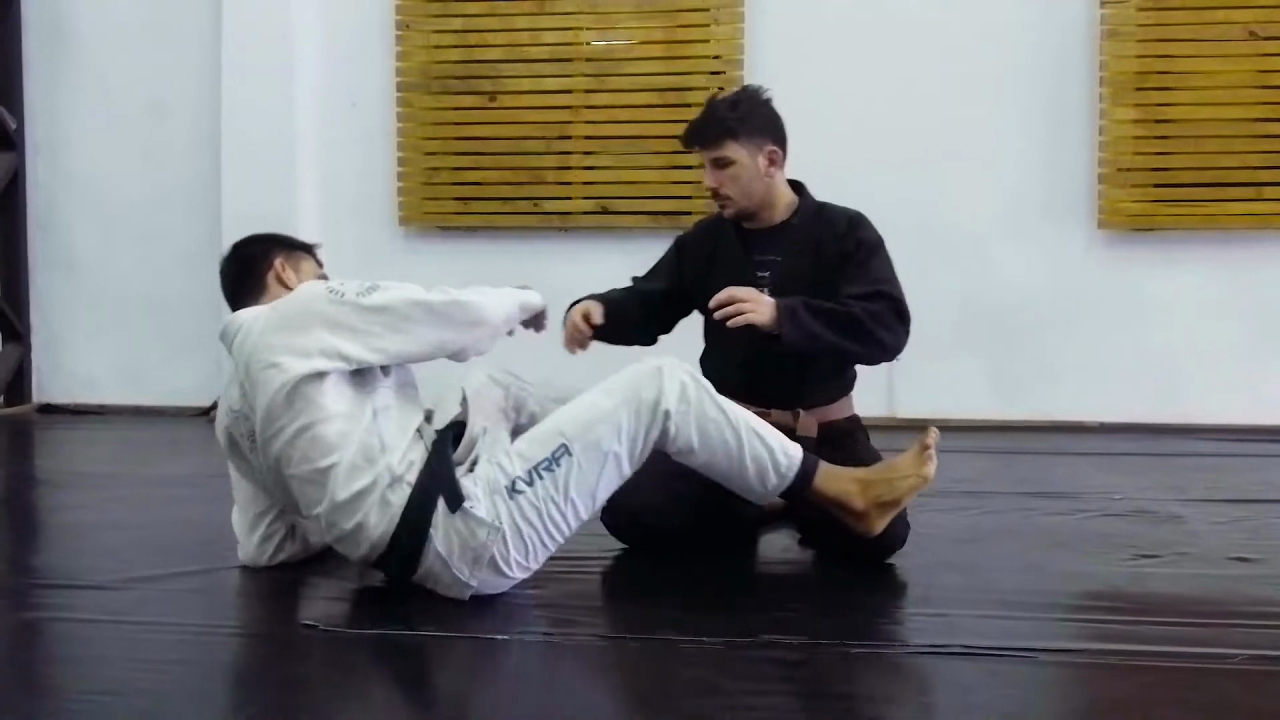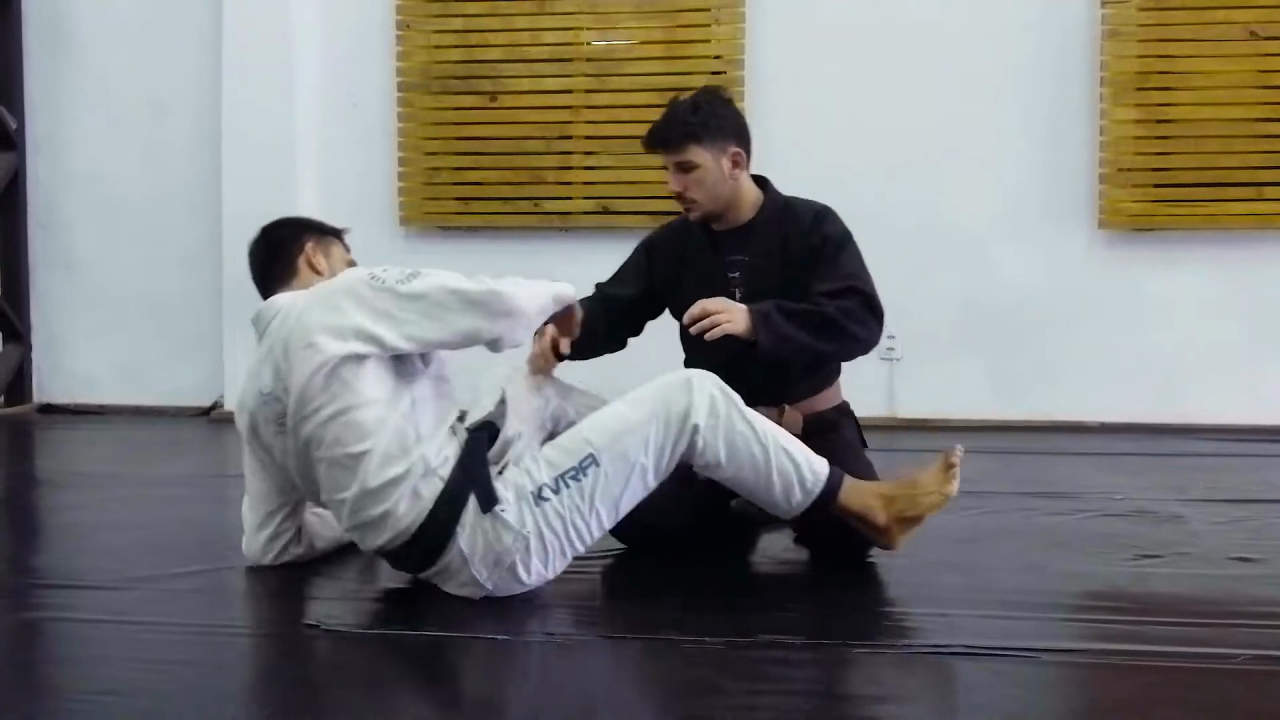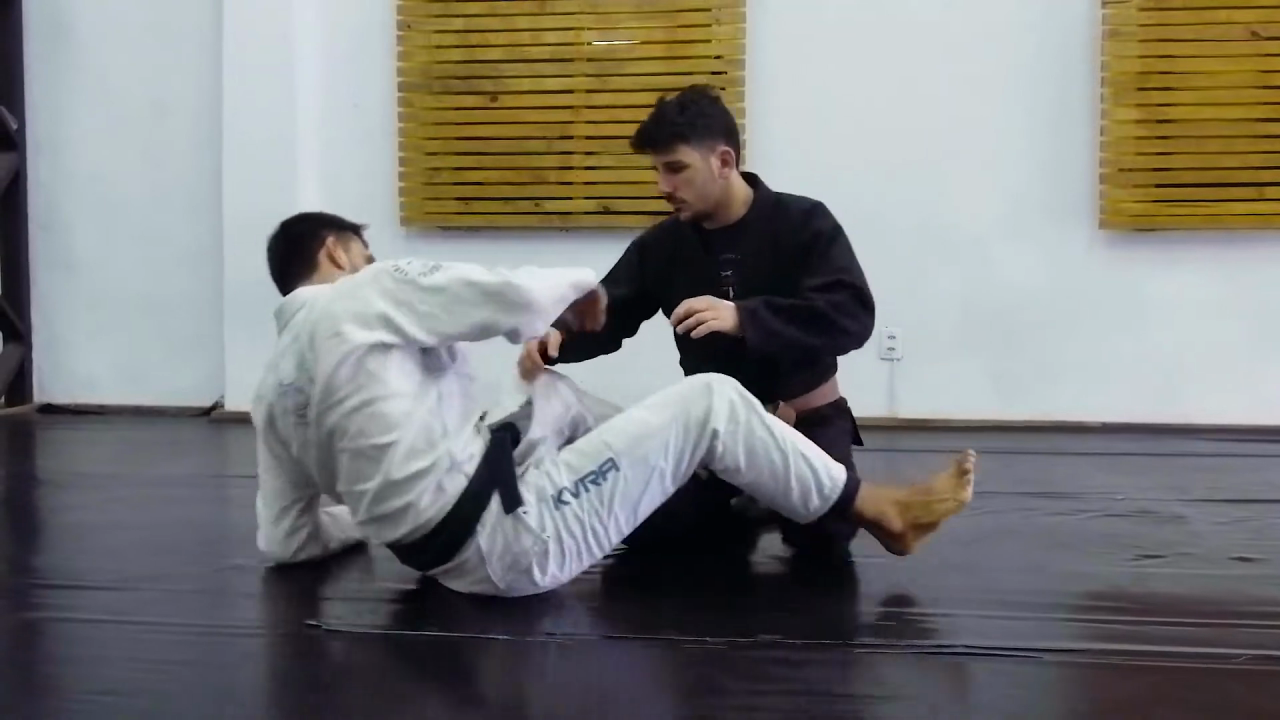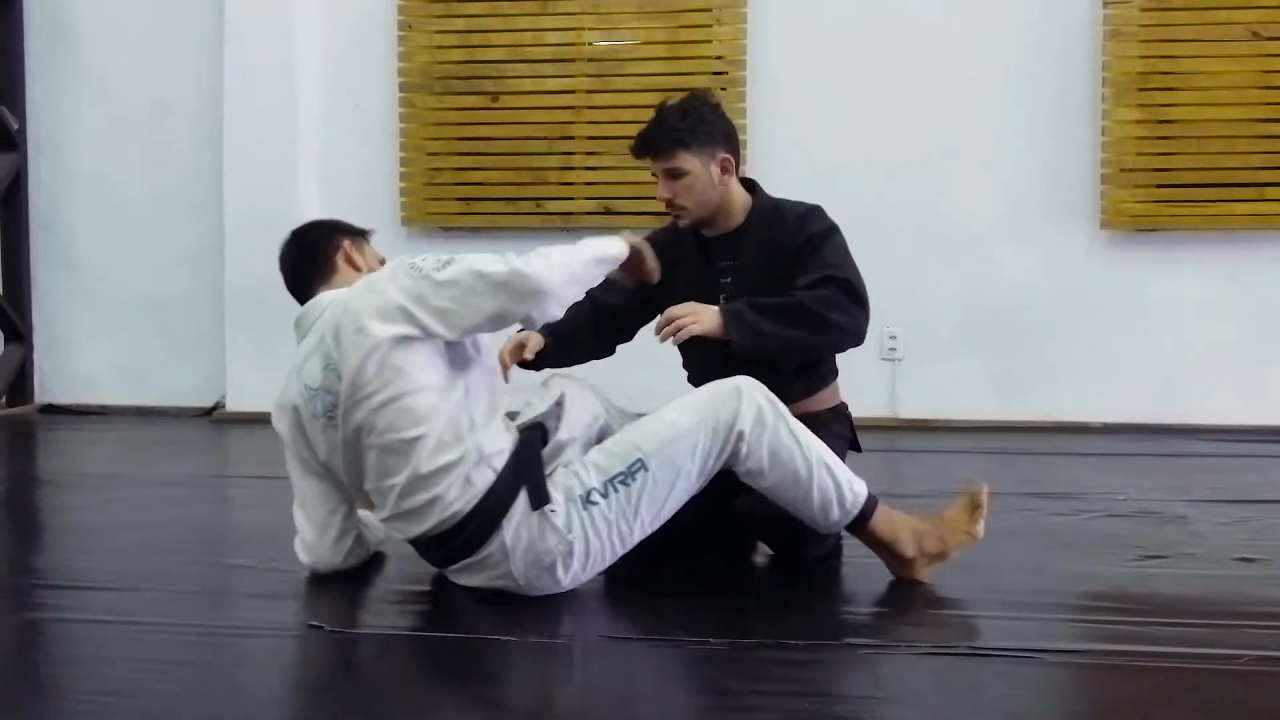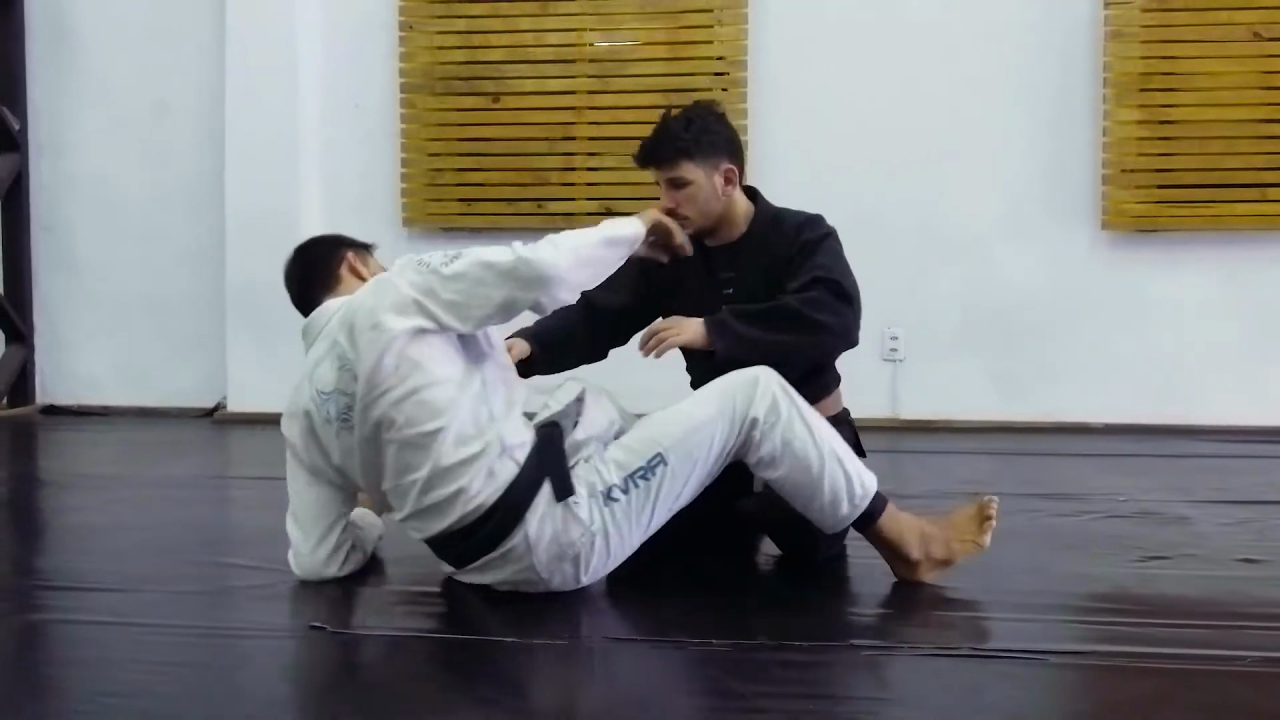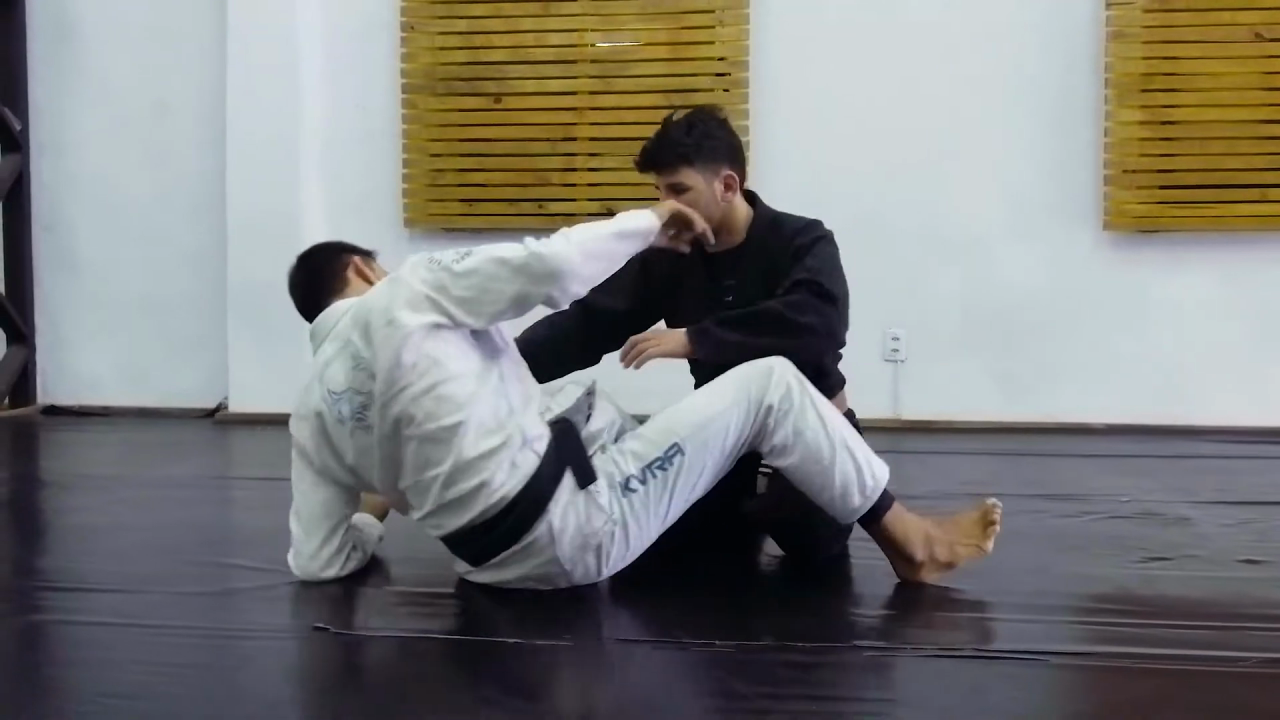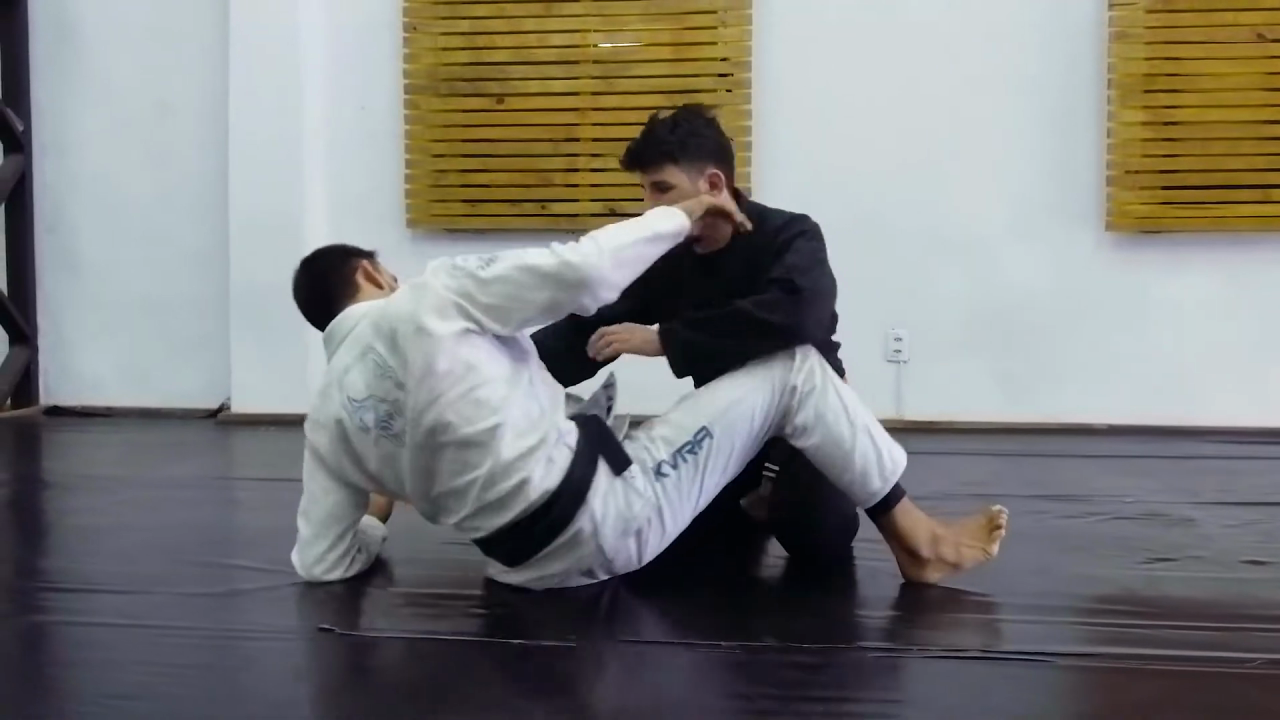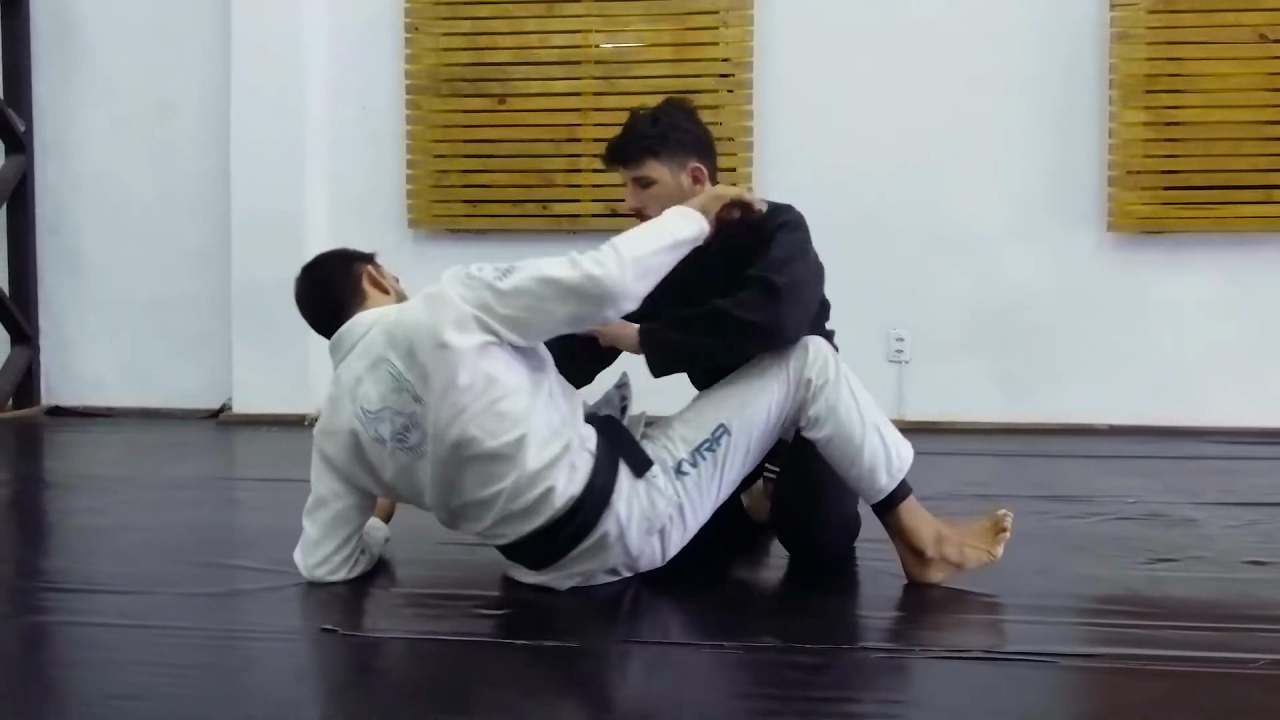
dt=0.1s
person 1, frame 1
left shoulder: (235, 406)
right shoulder: (307, 312)
left elbow: (263, 546)
right elbow: (467, 316)
right wrist: (528, 303)
left hip: (417, 551)
right hip: (470, 536)
left knee: (493, 391)
right knee: (661, 386)
left ankle: (622, 451)
right ankle: (847, 492)
person 1, frame 2
left shoulder: (255, 396)
right shoulder: (340, 299)
left elbow: (269, 546)
right elbow: (499, 308)
right wrist: (559, 297)
left hip: (435, 550)
right hip: (495, 542)
left knee: (533, 395)
right knee: (691, 398)
right ankle: (869, 507)
person 1, frame 3
left shoulder: (273, 390)
right shoulder: (369, 292)
left elbow: (280, 542)
right elbow: (518, 297)
right wrist: (582, 285)
left hip: (451, 557)
right hip: (512, 542)
left knee: (554, 395)
right knee: (710, 402)
left ankle: (683, 489)
right ankle: (883, 513)
person 1, frame 4
left shoulder: (295, 394)
right shoulder: (387, 291)
left elbow: (326, 553)
right elbow: (531, 284)
right wrist: (614, 247)
left hip: (467, 554)
right hip: (535, 539)
left knee: (578, 408)
right knee: (736, 405)
left ankle: (700, 495)
right ankle: (897, 537)
person 1, frame 5
left shoulder: (302, 407)
right shoulder: (397, 292)
left elbow: (317, 561)
right elbow: (540, 272)
left wrist: (373, 512)
right wrist: (634, 229)
left hip: (486, 560)
right hip: (551, 532)
left knee: (589, 406)
right knee: (756, 394)
right ankle: (902, 539)
person 1, frame 6
left shoulder: (312, 410)
right shoulder: (408, 292)
left elbow: (318, 563)
right elbow: (552, 266)
left wrist: (374, 513)
right wrist: (650, 221)
left hip: (496, 557)
right hip: (572, 526)
left knee: (594, 412)
right knee: (770, 383)
right ankle: (906, 539)
person 1, frame 7
left shoulder: (325, 418)
right shoulder: (432, 296)
left elbow: (320, 563)
right elbow: (583, 272)
left wrist: (377, 510)
right wrist: (678, 216)
left hip: (531, 563)
right hip: (604, 517)
left knee: (593, 404)
right knee: (793, 367)
right ankle: (915, 539)
person 1, frame 8
left shoulder: (336, 420)
right shoulder: (446, 304)
left elbow: (323, 564)
right elbow: (604, 283)
left wrist: (381, 511)
right wrist: (696, 213)
left hip: (549, 562)
right hip: (623, 517)
right knee: (806, 361)
left ankle: (743, 501)
right ankle: (921, 537)
person 2, frame 1
left shoulder: (844, 233)
right shoulder: (705, 240)
left elbow: (887, 327)
right elbow: (648, 304)
left wrist: (782, 314)
right wrist: (598, 309)
left hip: (822, 432)
left knee: (877, 535)
right knee: (632, 514)
left ankle: (804, 508)
right ankle: (753, 510)
person 2, frame 2
left shoulder: (813, 229)
right shoulder: (672, 243)
left elbow: (860, 322)
right elbow: (616, 309)
left wrist: (757, 321)
right wrist: (566, 331)
left hip: (810, 425)
left knee: (850, 531)
right knee: (637, 520)
right ankle: (751, 508)
person 2, frame 3
left shoulder: (805, 225)
right shoulder: (665, 241)
left elbow: (853, 316)
right elbow: (609, 310)
left wrist: (744, 318)
right wrist: (558, 336)
left hip: (806, 419)
left knee: (822, 532)
right ankle: (741, 503)
person 2, frame 4
left shoulder: (802, 229)
right shoulder: (667, 249)
left elbow: (846, 314)
right elbow: (600, 314)
left wrist: (729, 320)
right wrist: (543, 339)
left hip: (804, 424)
left knee: (799, 534)
left ankle: (760, 505)
right ankle: (741, 506)
person 2, frame 5
left shoulder: (803, 238)
right shoulder: (666, 256)
left elbow: (836, 320)
right elbow: (596, 318)
left wrist: (713, 332)
right wrist: (528, 345)
left knee: (806, 535)
left ankle: (758, 506)
right ankle: (744, 505)
person 2, frame 6
left shoulder: (801, 243)
right shoulder: (667, 260)
left elbow: (821, 323)
right elbow: (591, 321)
left wrist: (695, 339)
right wrist: (513, 356)
left knee: (810, 535)
left ankle: (765, 507)
right ankle: (746, 506)
person 2, frame 7
left shoulder: (790, 239)
right shoulder: (659, 258)
left elbow: (790, 321)
right elbow: (584, 329)
left wrist: (666, 339)
left knee: (818, 540)
left ankle: (769, 501)
right ankle: (752, 502)
person 2, frame 8
left shoulder: (776, 233)
left elbow: (772, 321)
right elbow: (578, 342)
left wrist: (648, 338)
left knee: (821, 542)
left ankle: (772, 499)
right ankle: (754, 502)
